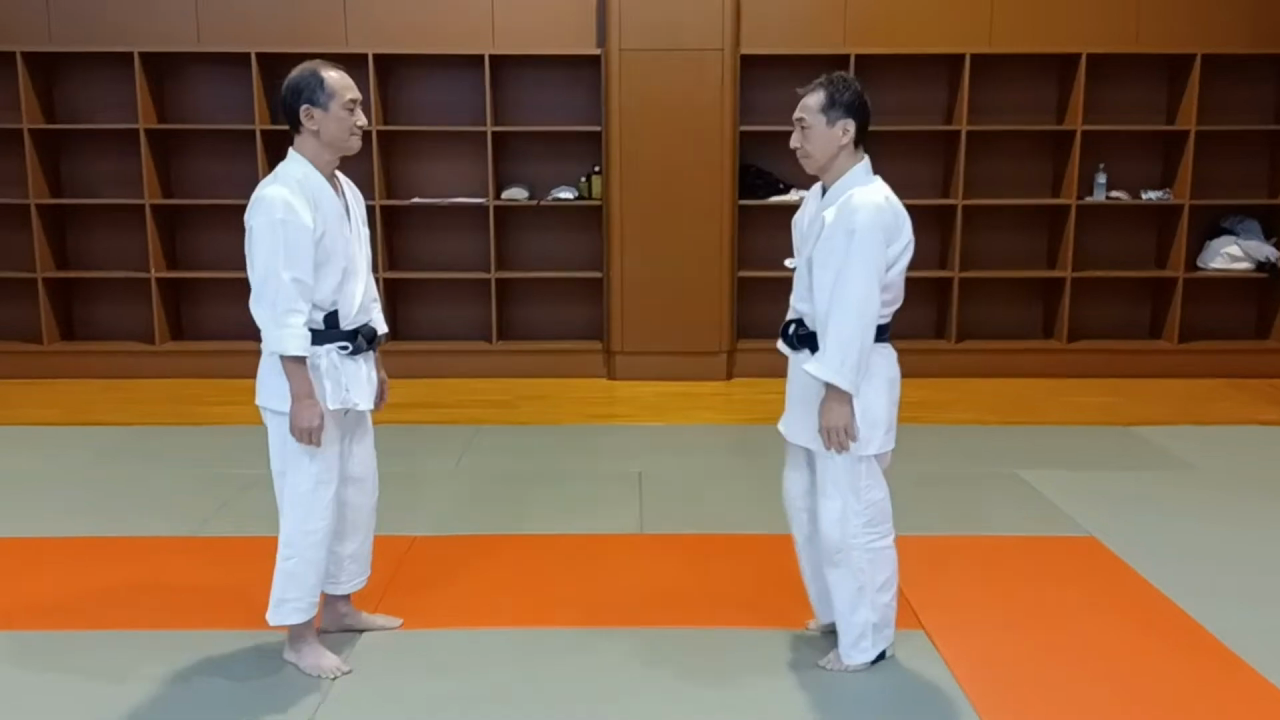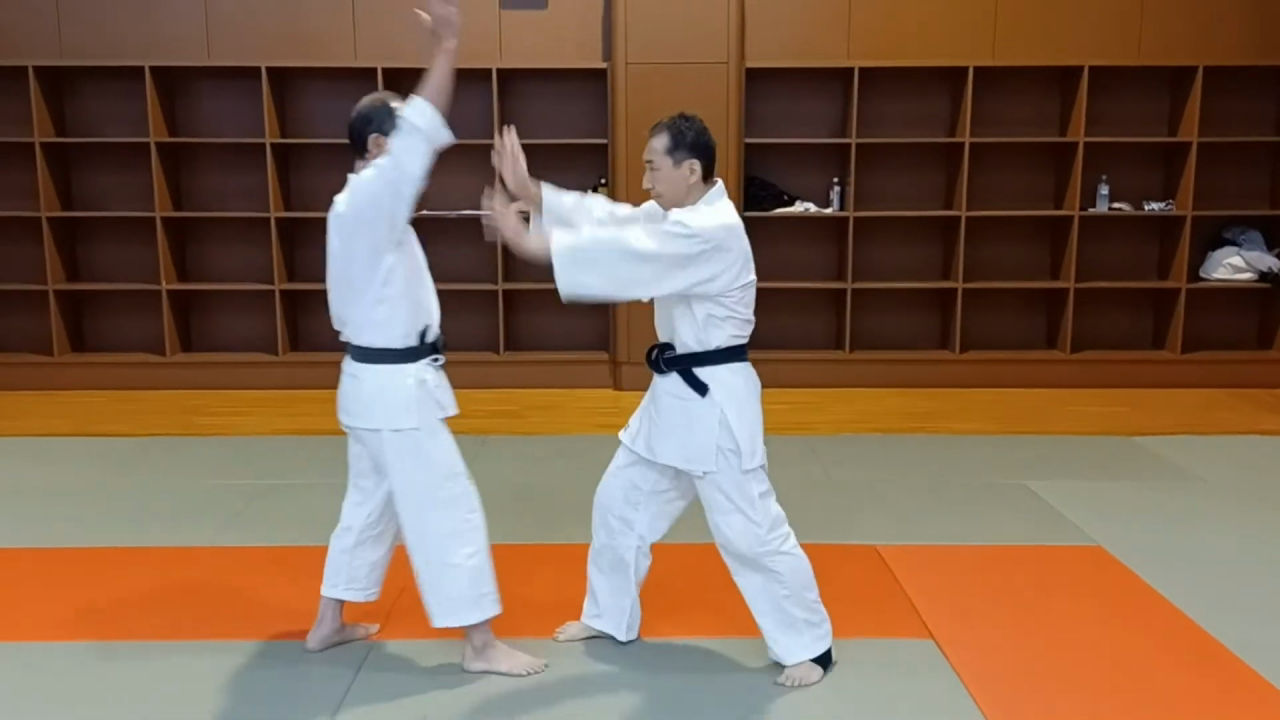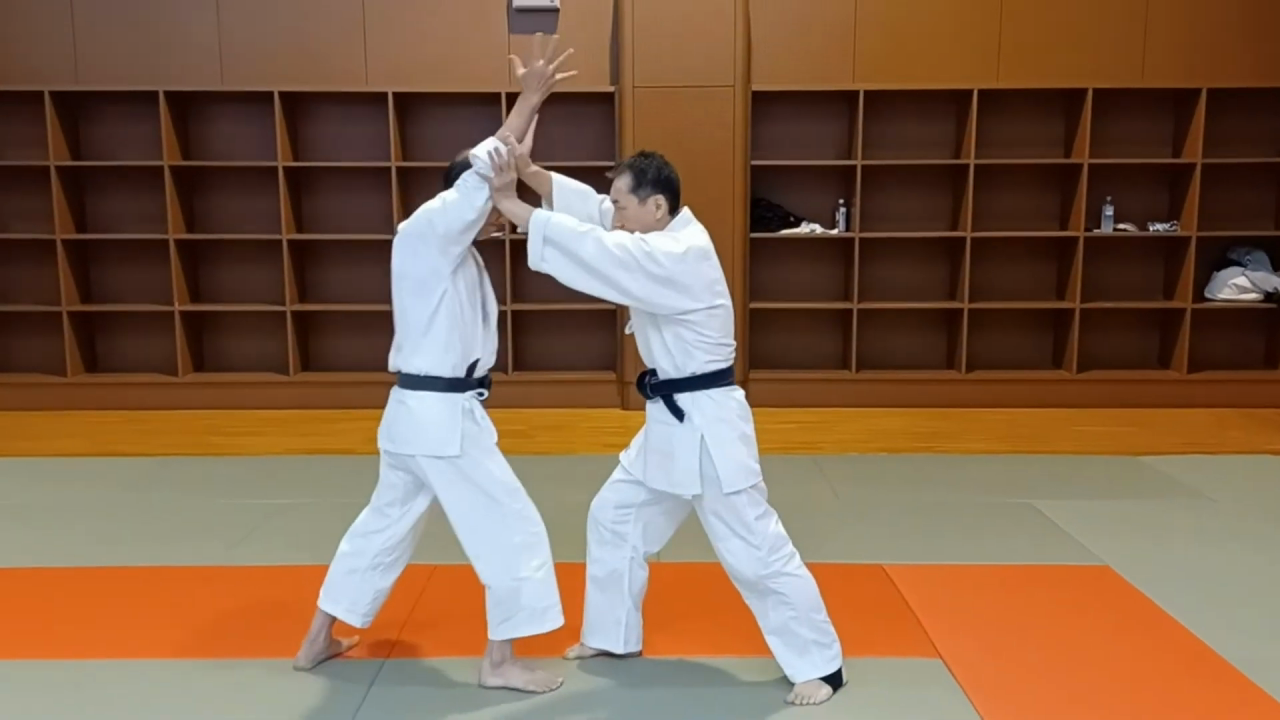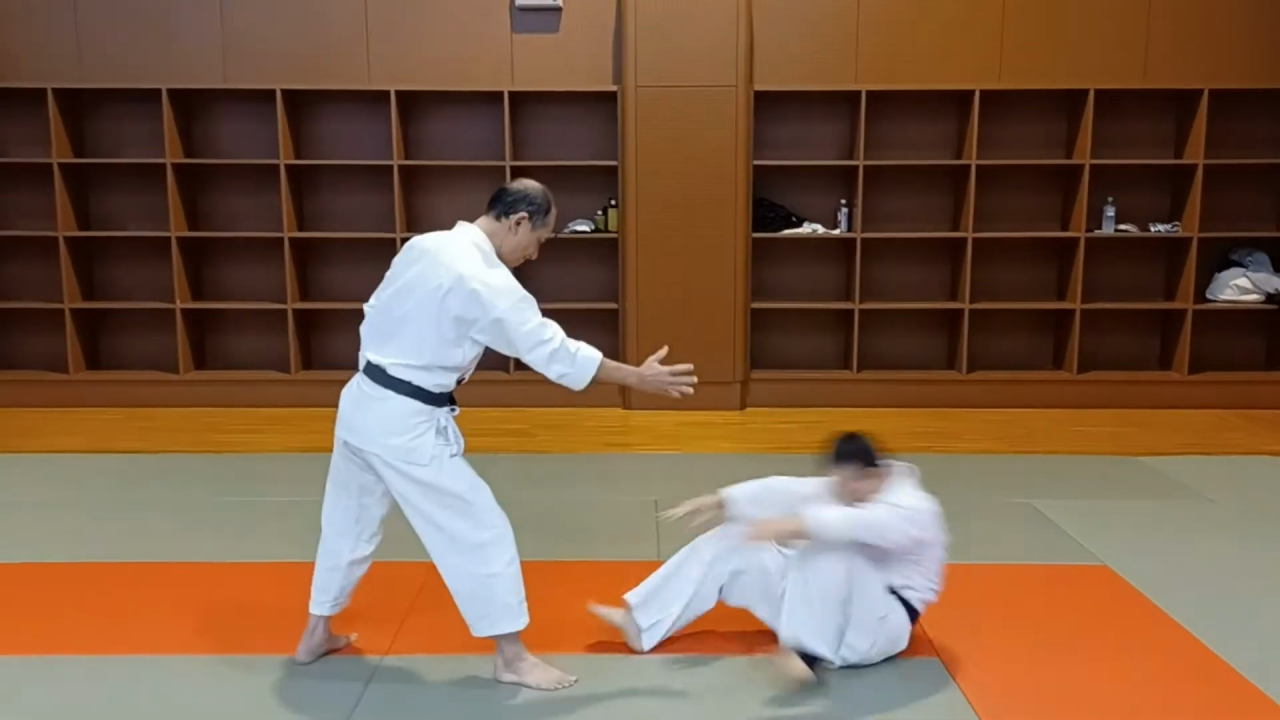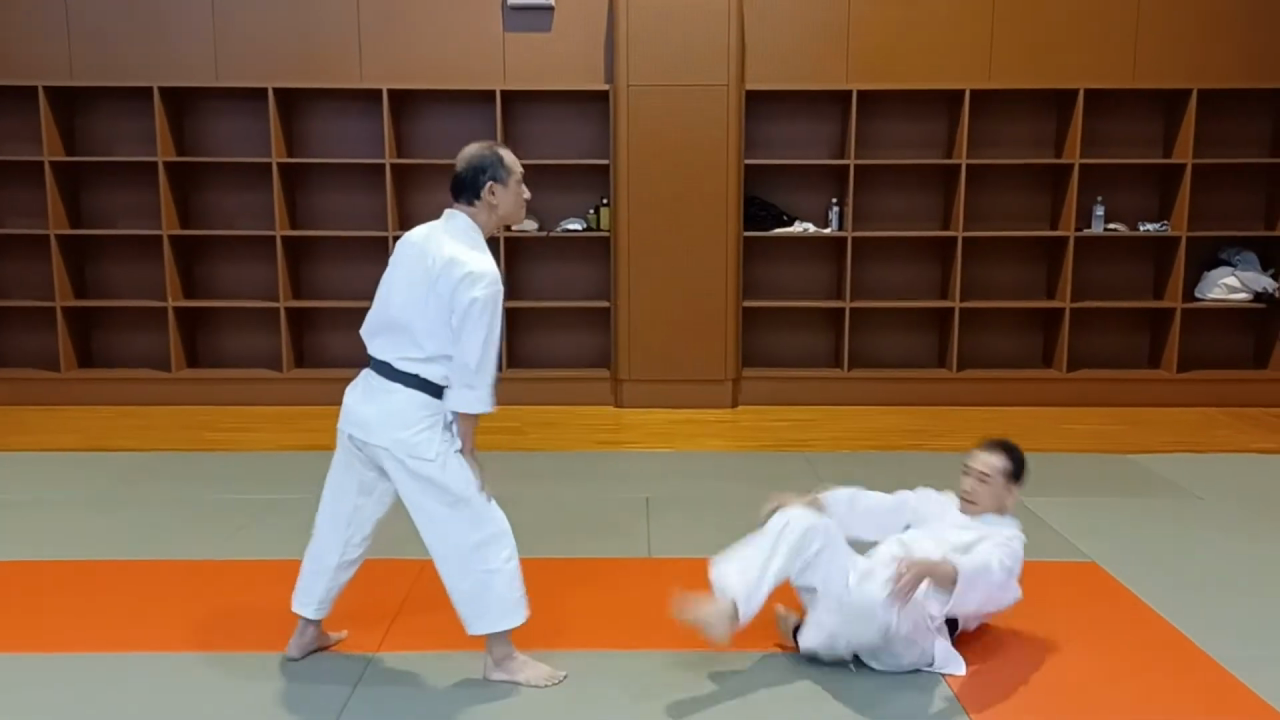
dt=1s
person 1, frame 1
left shoulder: (346, 191)
right shoulder: (281, 199)
right elbow: (278, 306)
left wrist: (373, 361)
right wrist: (303, 396)
left hip: (347, 366)
right hip: (306, 373)
left knee: (356, 490)
right knee: (310, 504)
left ankle: (338, 606)
right ankle: (299, 634)
person 1, frame 2
left shoulder: (356, 206)
right shoulder: (369, 203)
right elbow: (424, 129)
left hip: (370, 378)
right hip: (396, 387)
left knee: (369, 501)
right knee: (447, 507)
left ankle: (329, 621)
right ankle: (479, 643)
person 1, frame 3
left shoulder: (451, 250)
right shoulder: (425, 231)
right elbow: (483, 174)
right wrist: (530, 100)
left hip: (416, 411)
right hip: (441, 417)
left knee: (384, 524)
right knee: (511, 529)
left ankle: (318, 639)
right ankle: (499, 660)
person 1, frame 4
left shoulder: (423, 245)
right shoulder: (488, 283)
left elbow: (375, 313)
right elbow: (555, 353)
right wrist: (639, 377)
left hip: (361, 403)
right hip: (409, 425)
left knee: (348, 522)
right knee: (480, 532)
left ankle: (316, 633)
right ankle: (511, 656)
person 1, frame 5
left shoulder: (419, 239)
right shoulder: (476, 269)
right elbow: (472, 374)
right wrist: (467, 451)
left hip: (368, 399)
right hip: (414, 417)
left knee: (344, 519)
right knee: (477, 532)
left ankle: (306, 631)
right ankle: (501, 655)
person 2, frame 1
left shoulder: (869, 208)
right shoulder: (820, 199)
left elbow: (854, 309)
left wrist: (837, 393)
left hip: (852, 377)
right hip: (816, 369)
left knee: (849, 518)
right knee: (808, 502)
left ankle: (865, 641)
right ankle: (841, 609)
person 2, frame 2
left shoulder: (712, 231)
right shoulder: (674, 216)
left elbow: (621, 254)
right elbow: (602, 217)
left wrist: (534, 241)
right wrist: (530, 194)
left hip: (716, 398)
right hip: (674, 391)
left knee: (752, 531)
right knee: (622, 503)
left ankle: (810, 645)
right ankle: (609, 618)
person 2, frame 3
left shoulder: (680, 257)
right shoulder: (666, 241)
left elbow: (595, 251)
right elbow: (588, 207)
left wrist: (513, 206)
right wrist: (529, 172)
left hip: (707, 423)
right hip: (670, 421)
left knee: (757, 553)
right knee: (614, 519)
left ankle: (822, 665)
right ankle: (612, 636)
person 2, frame 4
left shoulder: (913, 509)
right shoulder: (845, 492)
left elbow: (862, 528)
right elbow: (786, 495)
left wrist: (793, 526)
right wrist: (716, 502)
left hip: (873, 627)
right hip: (814, 602)
left knee: (830, 549)
right knee: (724, 546)
left ankle: (807, 650)
right ankle: (640, 621)
person 2, frame 5
left shoulder: (1006, 545)
right shoulder: (938, 502)
left elbow: (984, 578)
right elbow: (874, 508)
left wrist: (932, 568)
right wrist: (809, 502)
left hip: (912, 621)
right hip: (863, 588)
left knee: (878, 595)
right knee: (802, 525)
left ankle: (806, 636)
right ankle: (727, 610)
